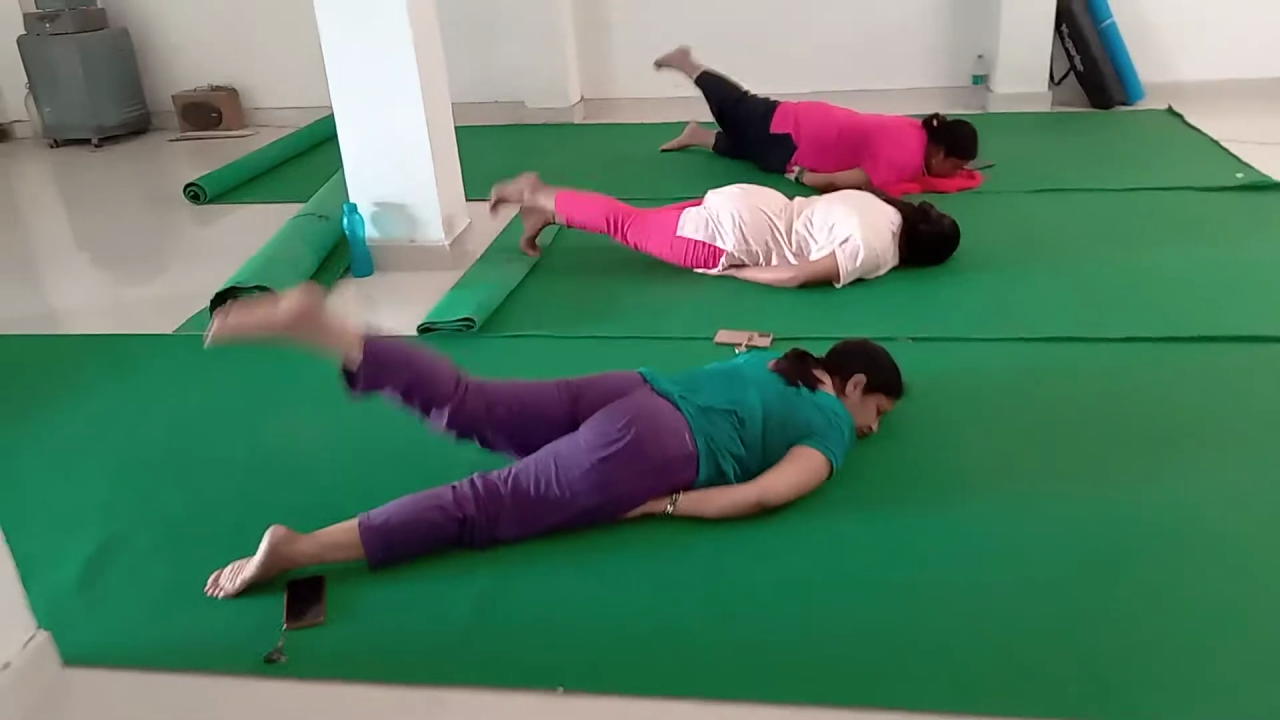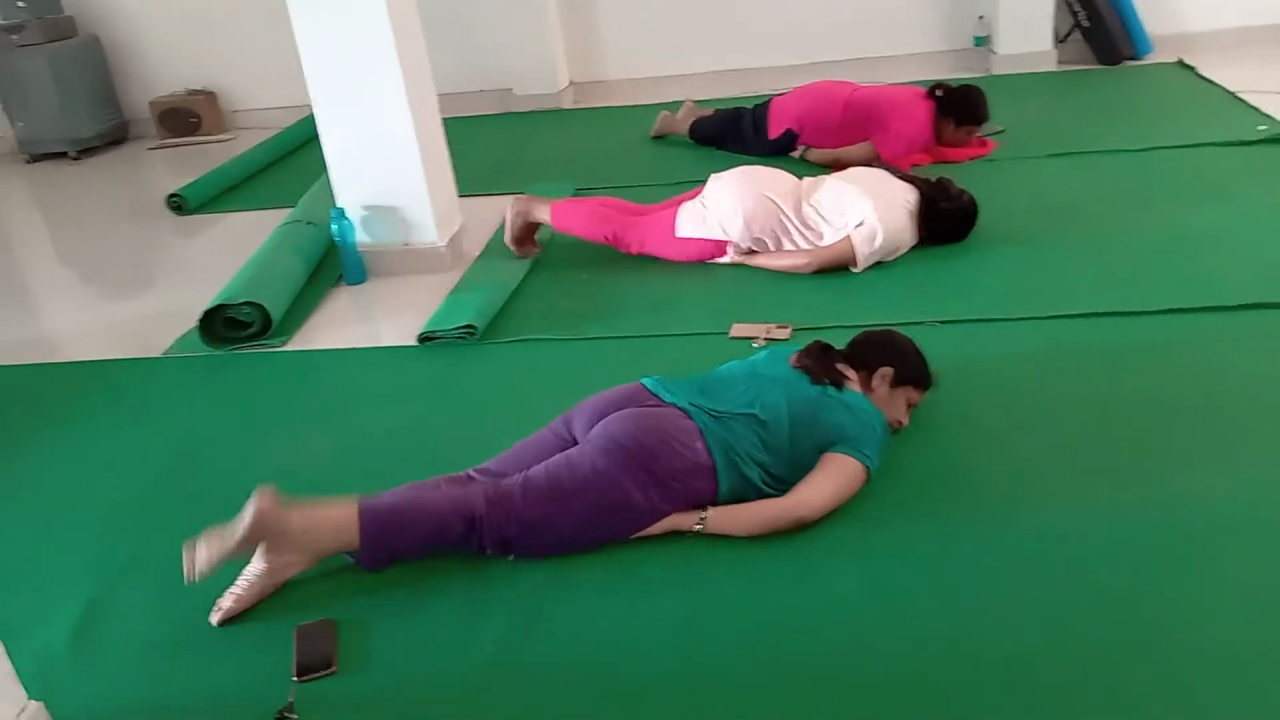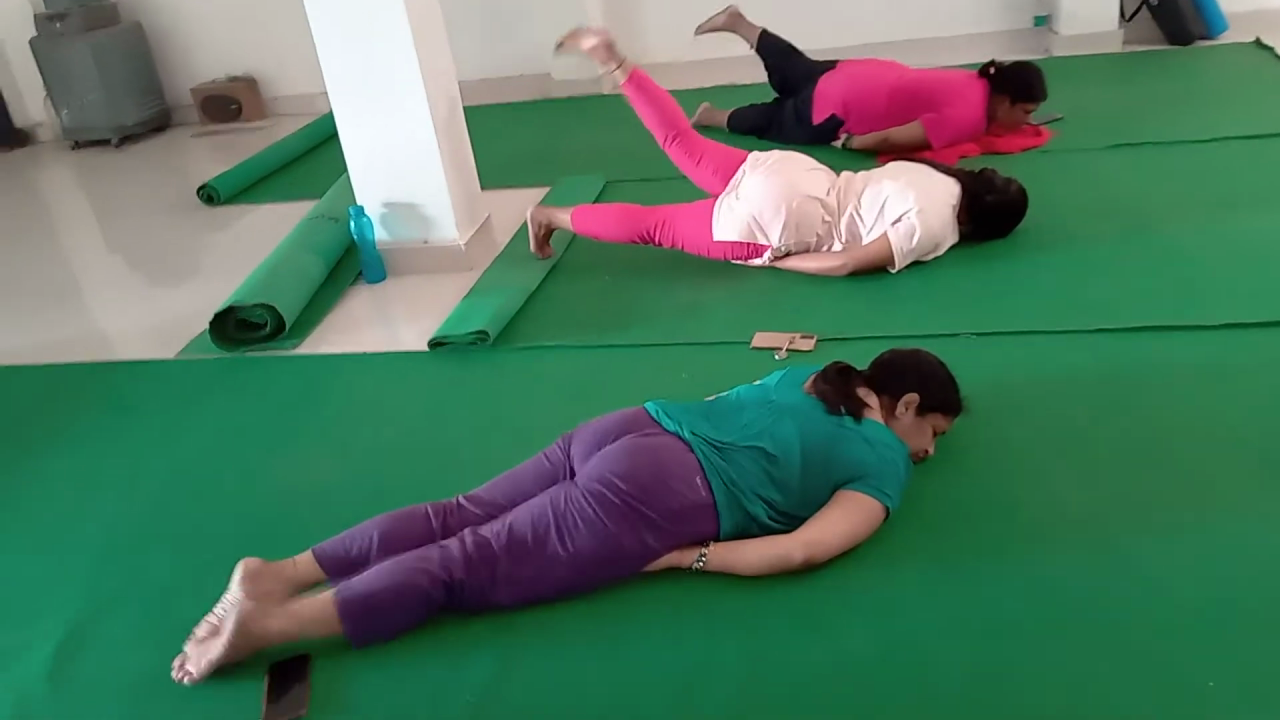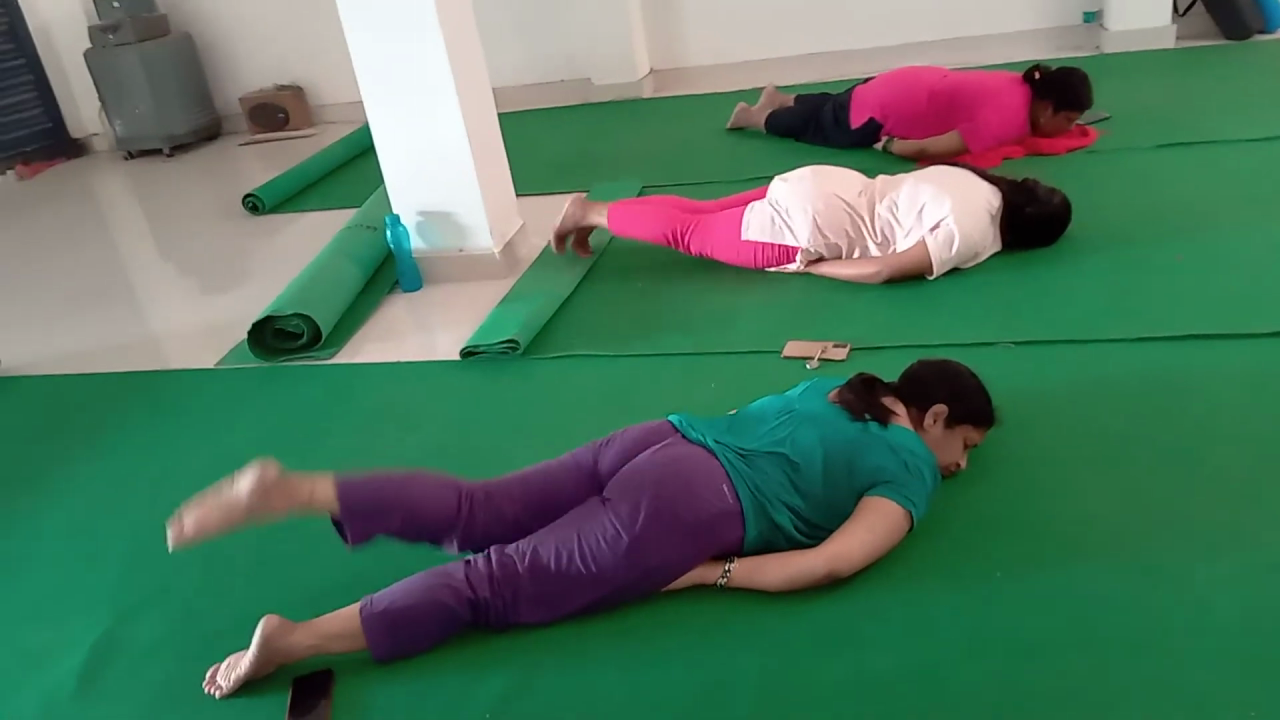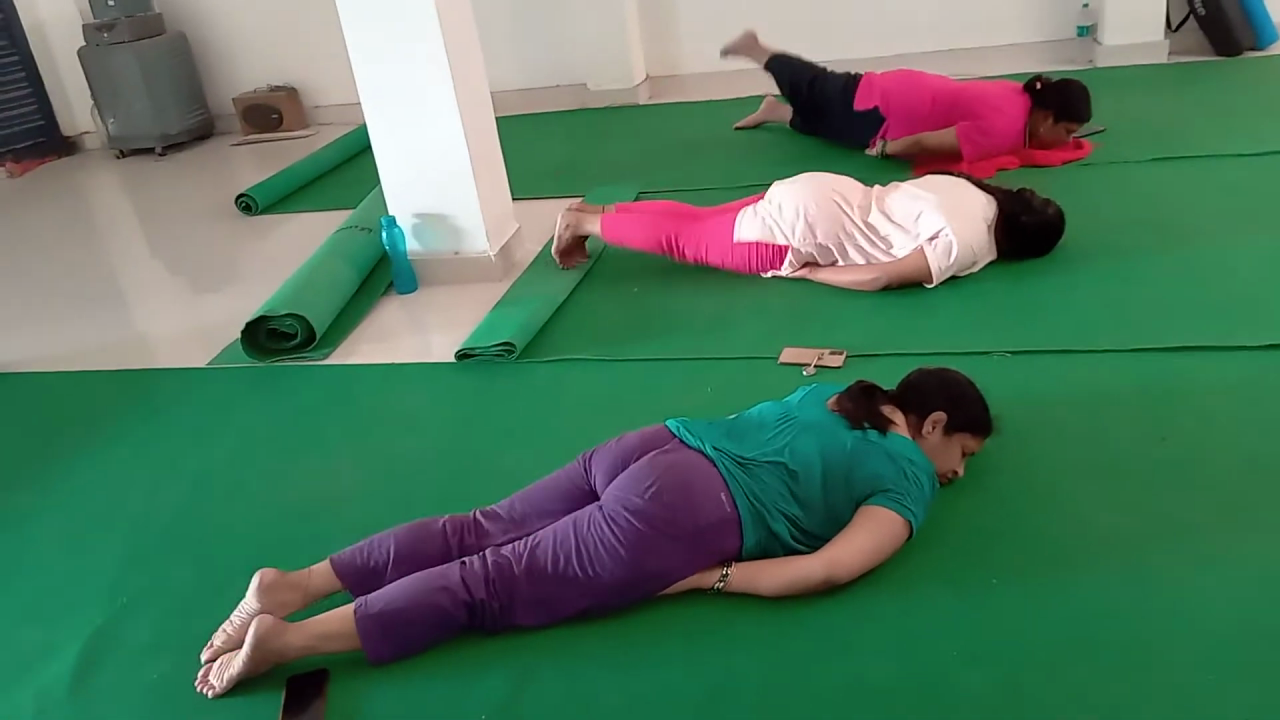
dt=1s
person 1, frame 1
left shoulder: (779, 363)
right shoulder: (831, 429)
right elbow: (763, 495)
right wrist: (665, 504)
left hip: (625, 392)
right hip: (648, 449)
left knee: (463, 404)
right knee: (482, 505)
left ankle: (316, 318)
right ankle: (297, 548)
person 1, frame 2
left shoulder: (795, 358)
right shoulder: (862, 430)
right elbow: (796, 510)
right wrist: (689, 519)
left hip: (624, 402)
right hip: (658, 456)
left knee: (470, 486)
right knee: (487, 515)
left ankle: (290, 544)
right ankle: (288, 522)
person 1, frame 3
left shoulder: (816, 377)
right shoulder: (883, 463)
right elbow: (804, 547)
right wrist: (692, 555)
left hip: (629, 427)
right hip: (656, 495)
left knee: (457, 519)
right knee: (469, 567)
left ankle: (276, 580)
right ankle: (270, 621)
person 1, frame 4
left shoulder: (840, 390)
right shoulder: (910, 472)
right elbow: (832, 563)
right wrist: (714, 572)
left hip: (657, 441)
right hip: (686, 509)
left knee: (472, 511)
right knee: (496, 584)
left ankle: (282, 488)
right ankle: (291, 641)
person 1, frame 5
left shoulder: (843, 394)
right shoulder: (908, 481)
right elbow: (830, 568)
right wrist: (711, 576)
left hip: (653, 446)
right hip: (682, 513)
left knee: (477, 536)
right knee: (490, 584)
left ankle: (290, 585)
right ankle: (286, 639)
person 2, frame 1
left shoulder: (881, 206)
right shoulder: (875, 251)
right elbow: (797, 276)
right wrist: (736, 270)
left hip: (751, 203)
right hip: (734, 234)
left knee: (633, 220)
right knee: (628, 224)
left ankle: (540, 201)
right ankle: (537, 196)
person 2, frame 2
left shoulder: (894, 180)
right shoulder: (892, 232)
right elbow: (813, 261)
right wrist: (749, 259)
left hip: (760, 185)
right hip: (742, 224)
left knee: (641, 215)
right knee: (630, 233)
left ankle: (541, 210)
right ankle: (533, 210)
person 2, frame 3
left shoulder: (938, 176)
right shoulder: (933, 227)
right elbow: (846, 263)
right wrist: (775, 258)
left hip: (787, 173)
right hip: (775, 220)
left knee: (682, 143)
right knee: (657, 226)
left ankle: (612, 58)
right ankle: (553, 217)
person 2, frame 4
left shoulder: (976, 182)
right shoulder: (972, 235)
right elbow: (885, 271)
right wrist: (815, 267)
left hip: (826, 186)
right hip: (811, 227)
left knee: (700, 212)
right knee: (692, 232)
left ankle: (596, 207)
right ankle: (592, 214)
person 2, frame 5
left shoulder: (973, 191)
right shoulder: (969, 244)
right elbow: (881, 278)
right wrist: (813, 273)
left hip: (824, 197)
right hip: (804, 232)
left knee: (696, 222)
right knee: (683, 239)
left ankle: (588, 219)
right ankle: (589, 220)
person 3, frame 1
left shoulder: (920, 131)
right shoulder: (904, 163)
right elbow: (836, 182)
right wrist: (798, 176)
left hip: (811, 125)
right hip: (792, 133)
left knee: (746, 145)
right knee: (736, 108)
left ankle: (700, 135)
right ankle: (687, 64)
person 3, frame 2
left shoulder: (928, 99)
right shoulder: (914, 133)
right elbow: (842, 158)
right wrist: (803, 154)
left hip: (823, 99)
right hip: (797, 122)
left knee: (743, 124)
right knee: (736, 133)
left ankle: (695, 112)
right ankle: (676, 124)
person 3, frame 3
left shoulder: (981, 83)
right shoulder: (969, 119)
right elbow: (890, 140)
right wrist: (847, 142)
left hip: (866, 78)
right hip: (835, 109)
left knee: (794, 72)
right knee: (774, 123)
left ankle: (737, 21)
right ankle: (714, 117)
person 3, frame 4
left shoulder: (1024, 85)
right shoulder: (1008, 122)
right elbow: (929, 150)
right wrist: (889, 146)
left hip: (909, 85)
right hip: (881, 111)
left knee: (831, 110)
right knee: (819, 125)
left ankle: (779, 98)
right ankle: (754, 117)
person 3, frame 5
left shoulder: (1025, 96)
right shoulder: (1004, 130)
right elbow: (923, 143)
right wrist: (884, 148)
left hip: (904, 93)
right hip: (882, 108)
left knee: (825, 115)
right knee: (815, 90)
left ankle: (776, 110)
right ankle: (754, 50)
